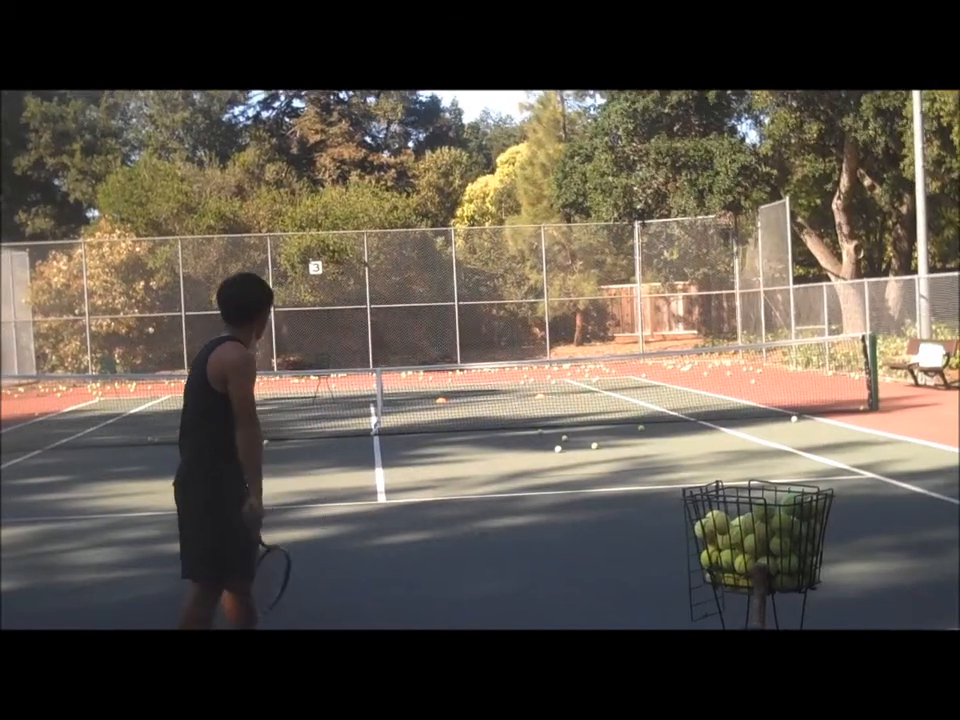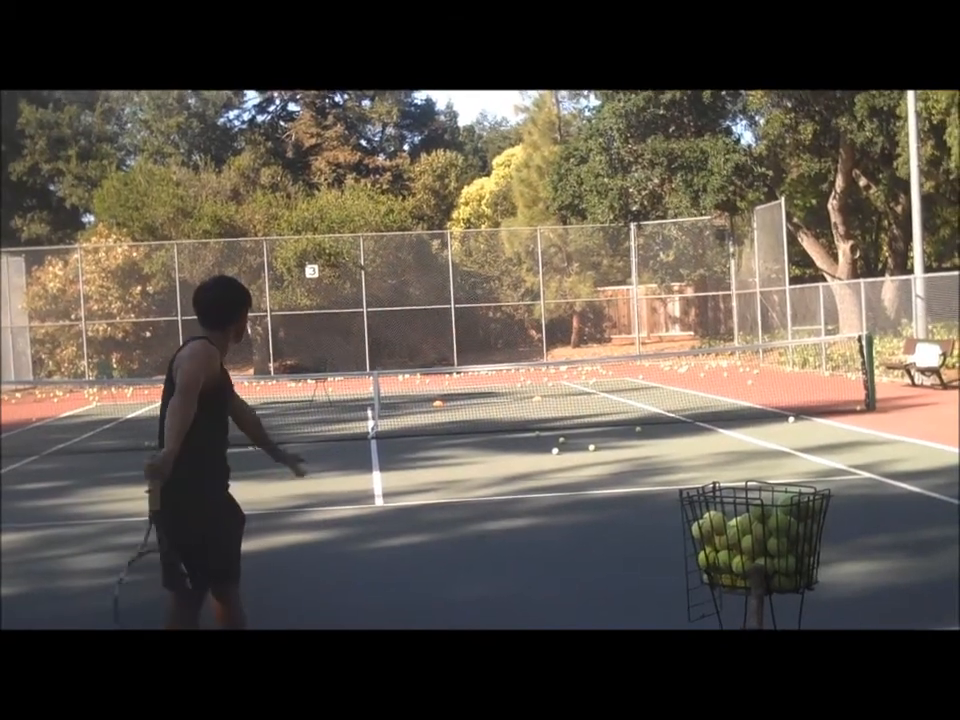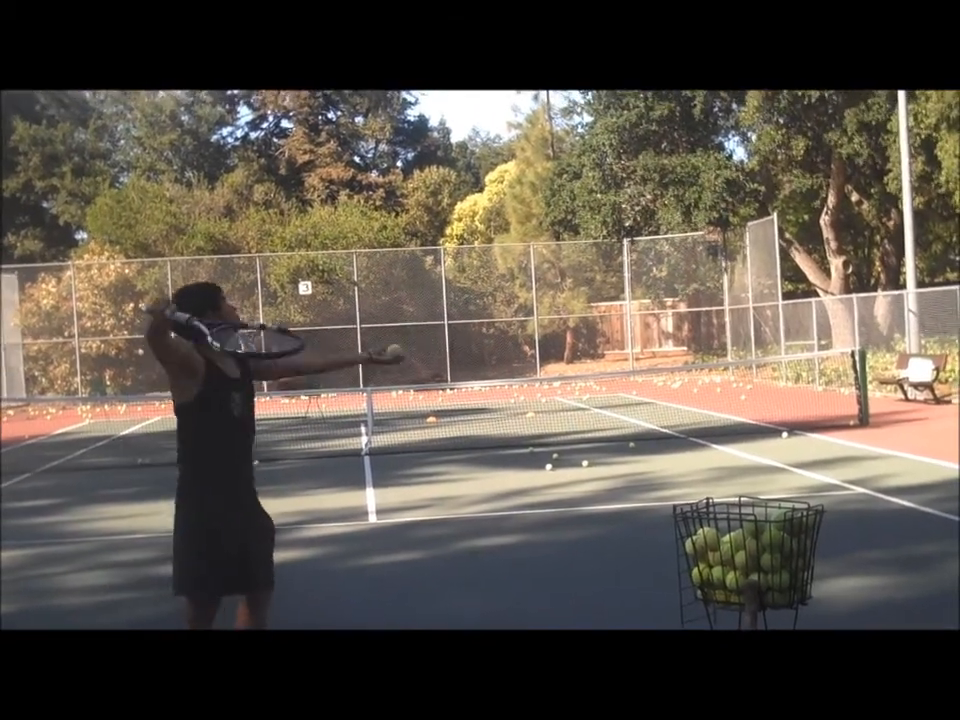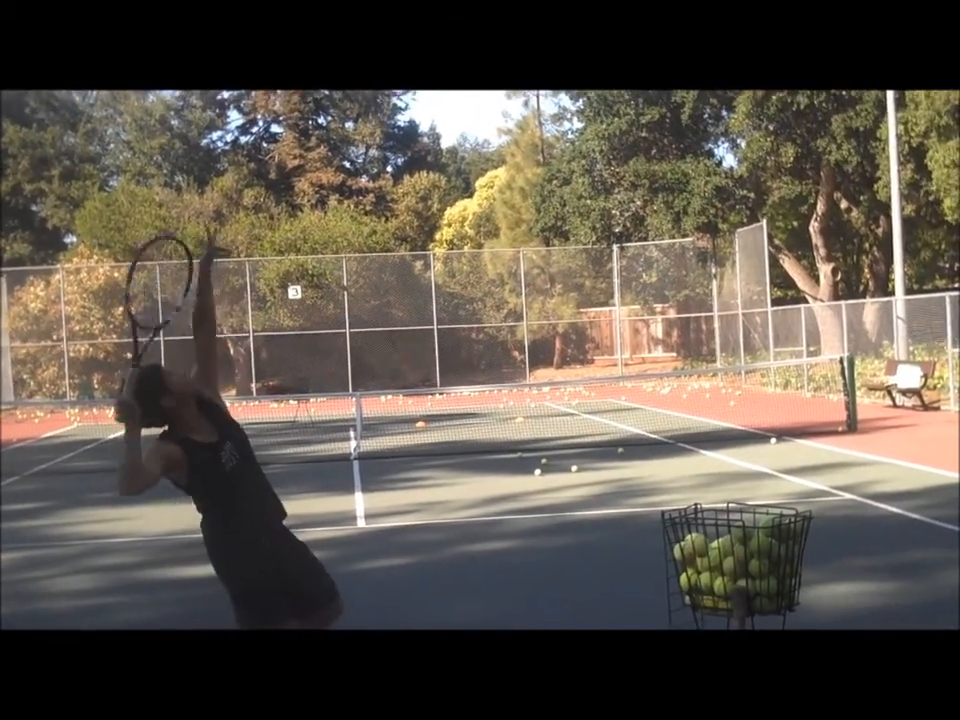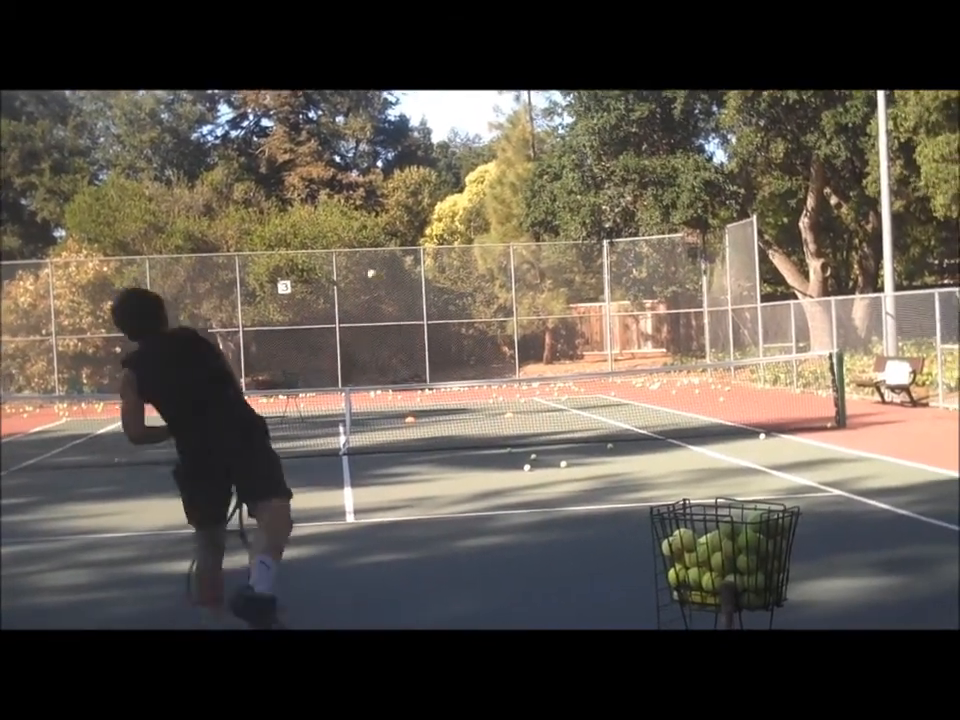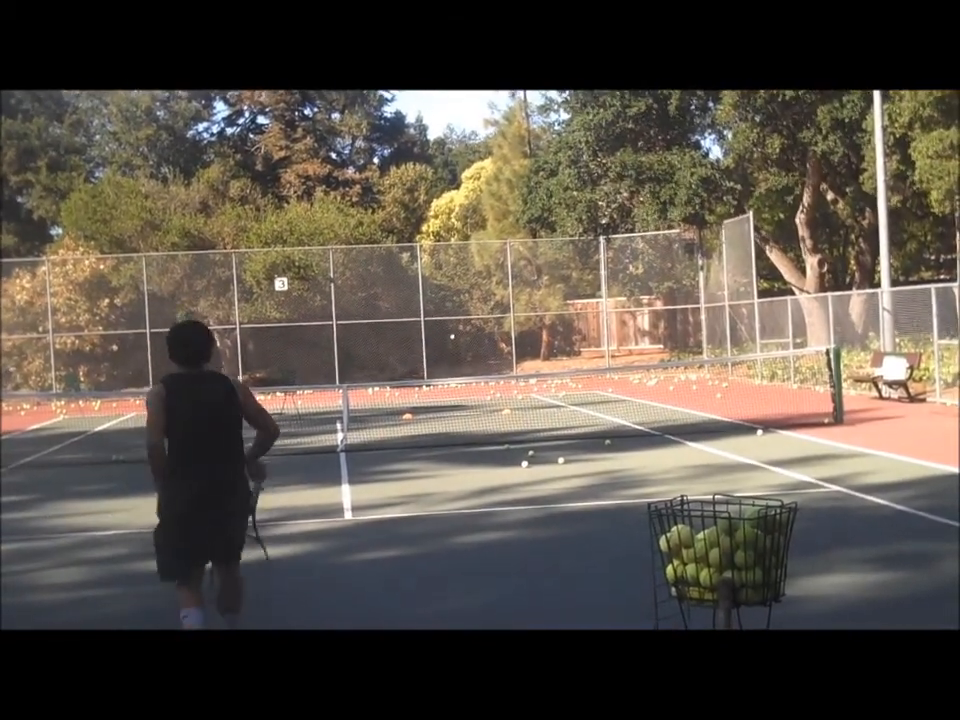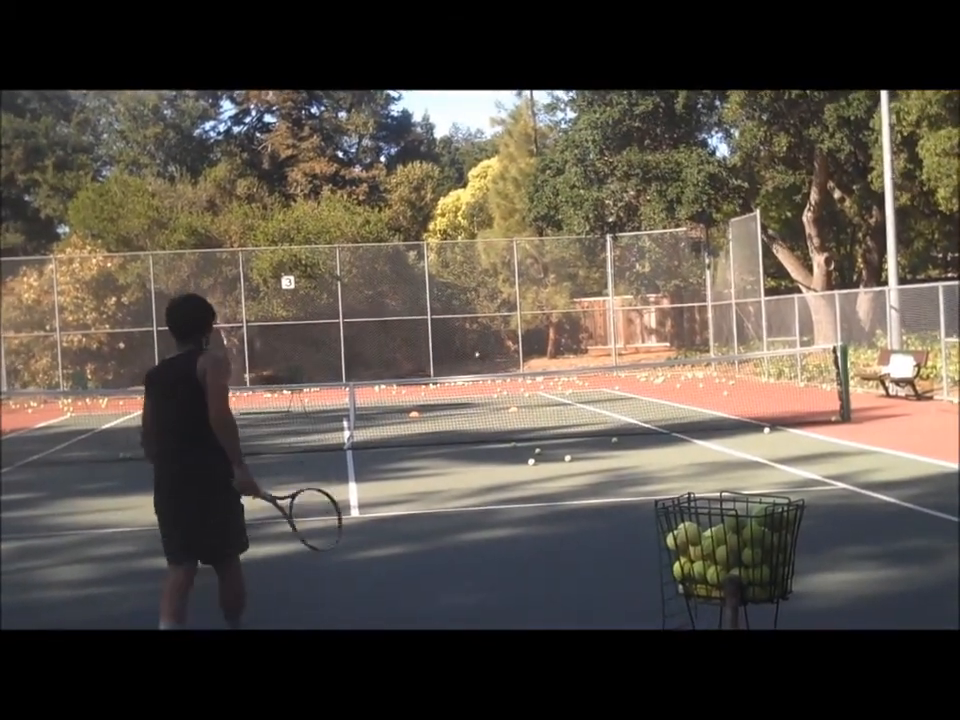
dt=0.7s
person 1, frame 1
left shoulder: (215, 352)
right shoulder: (237, 357)
right elbow: (247, 429)
left wrist: (245, 492)
right wrist: (255, 495)
left hip: (209, 480)
right hip: (212, 485)
left knee: (238, 575)
right knee: (209, 584)
person 1, frame 2
left shoulder: (213, 361)
right shoulder: (200, 353)
left elbow: (240, 412)
right elbow: (184, 400)
left wrist: (277, 453)
right wrist: (169, 452)
left hip: (207, 490)
right hip: (186, 493)
left knee: (226, 582)
right knee: (189, 592)
person 1, frame 3
left shoulder: (242, 363)
right shoulder: (188, 363)
left elbow: (303, 362)
right elbow: (156, 331)
left wrist: (364, 357)
right wrist: (160, 318)
left hip: (241, 498)
right hip: (203, 505)
left knee: (258, 592)
right knee: (203, 606)
person 1, frame 4
left shoulder: (206, 399)
right shoulder: (170, 452)
left elbow: (205, 331)
right elbow: (130, 485)
left wrist: (204, 270)
right wrist: (131, 426)
left hip: (270, 533)
right hip: (235, 545)
left knee: (326, 608)
person 1, frame 5
left shoulder: (132, 370)
right shoulder: (190, 339)
left elbow: (134, 433)
left hip: (197, 455)
right hip: (242, 435)
left knee: (209, 542)
right knee: (274, 510)
right ankle: (260, 588)
person 1, frame 6
left shoulder: (162, 391)
right shoulder: (232, 387)
left elbow: (155, 443)
right elbow: (269, 430)
left wrist: (164, 491)
right wrist: (252, 461)
left hip: (183, 495)
right hip: (231, 492)
left knee: (186, 578)
right knee: (228, 567)
left ankle: (193, 624)
right ankle: (230, 626)
person 1, frame 7
left shoulder: (154, 375)
right shoulder: (211, 362)
left elbow: (148, 439)
right elbow: (219, 416)
right wrist: (240, 468)
left hip: (169, 483)
right hip: (211, 480)
left knee: (180, 566)
right knee: (228, 562)
left ankle: (168, 626)
right ankle: (235, 627)
